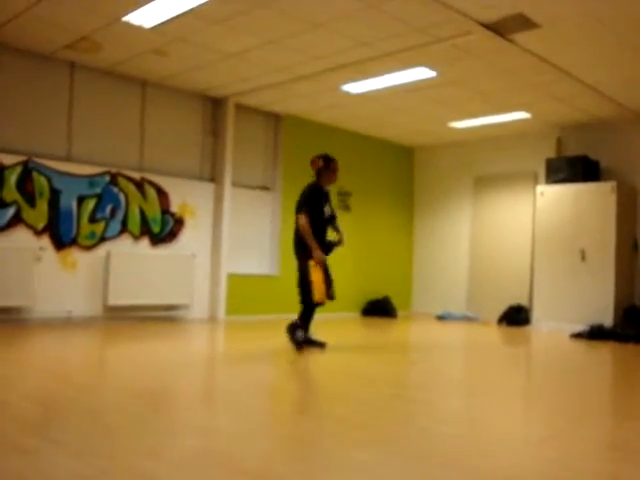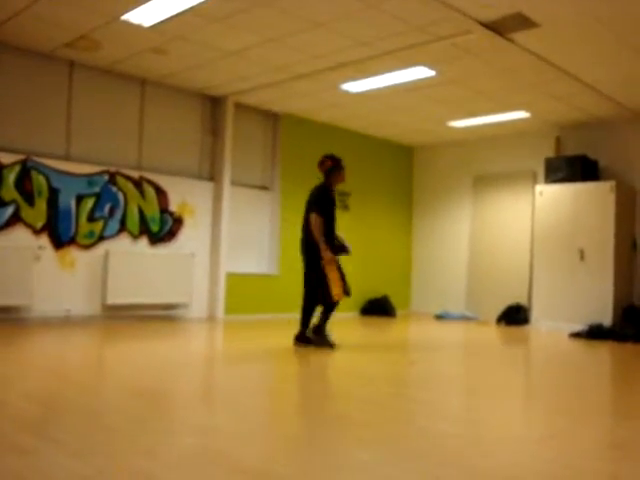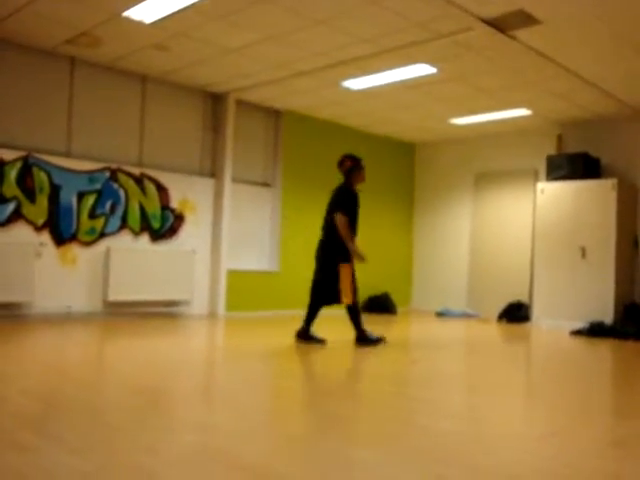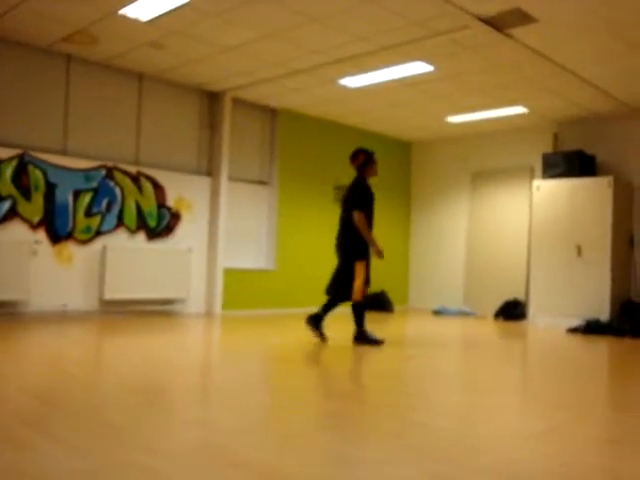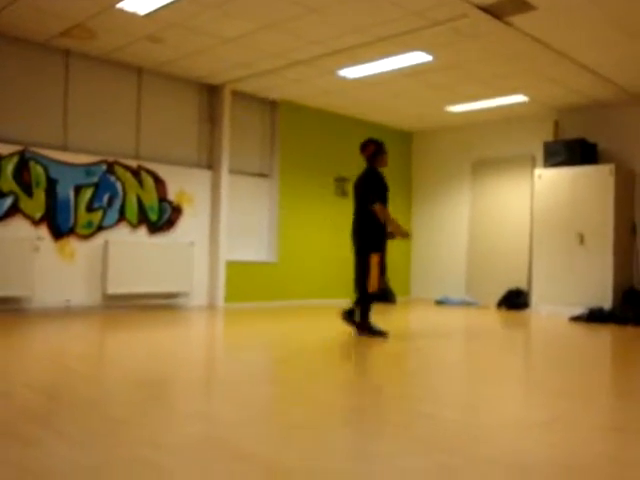
dt=0.2s
person 1, frame 1
left shoulder: (323, 193)
right shoulder: (311, 192)
left elbow: (328, 218)
right elbow: (303, 220)
left wrist: (339, 233)
right wrist: (315, 248)
left hip: (312, 249)
right hip: (309, 250)
left knee: (312, 291)
right knee: (320, 291)
left ankle: (302, 331)
right ankle: (298, 325)
person 1, frame 2
left shoulder: (323, 192)
right shoulder: (324, 192)
right elbow: (315, 219)
left wrist: (337, 241)
right wrist: (325, 249)
left hip: (312, 249)
right hip: (318, 249)
left knee: (313, 292)
right knee: (337, 289)
left ankle: (303, 333)
right ankle: (320, 328)
person 1, frame 3
left shoulder: (341, 191)
right shoulder: (348, 193)
right elbow: (341, 220)
left wrist: (349, 248)
right wrist: (353, 248)
left hip: (327, 248)
right hip: (337, 251)
left knee: (324, 292)
right knee: (348, 293)
left ankle: (305, 330)
right ankle: (361, 334)
person 1, frame 4
left shoulder: (355, 187)
right shoulder: (362, 187)
right elbow: (358, 217)
left wrist: (368, 243)
right wrist: (374, 244)
left hip: (347, 243)
right hip: (355, 245)
left knee: (343, 287)
right knee: (358, 288)
left ankle: (318, 317)
right ankle: (360, 332)
person 1, frame 5
left shoulder: (363, 178)
right shoulder: (375, 177)
right elbow: (377, 208)
left wrist: (387, 230)
right wrist: (397, 228)
left hip: (362, 234)
right hip: (371, 236)
left knee: (369, 278)
right knee: (370, 279)
left ankle: (354, 311)
right ankle: (363, 323)
